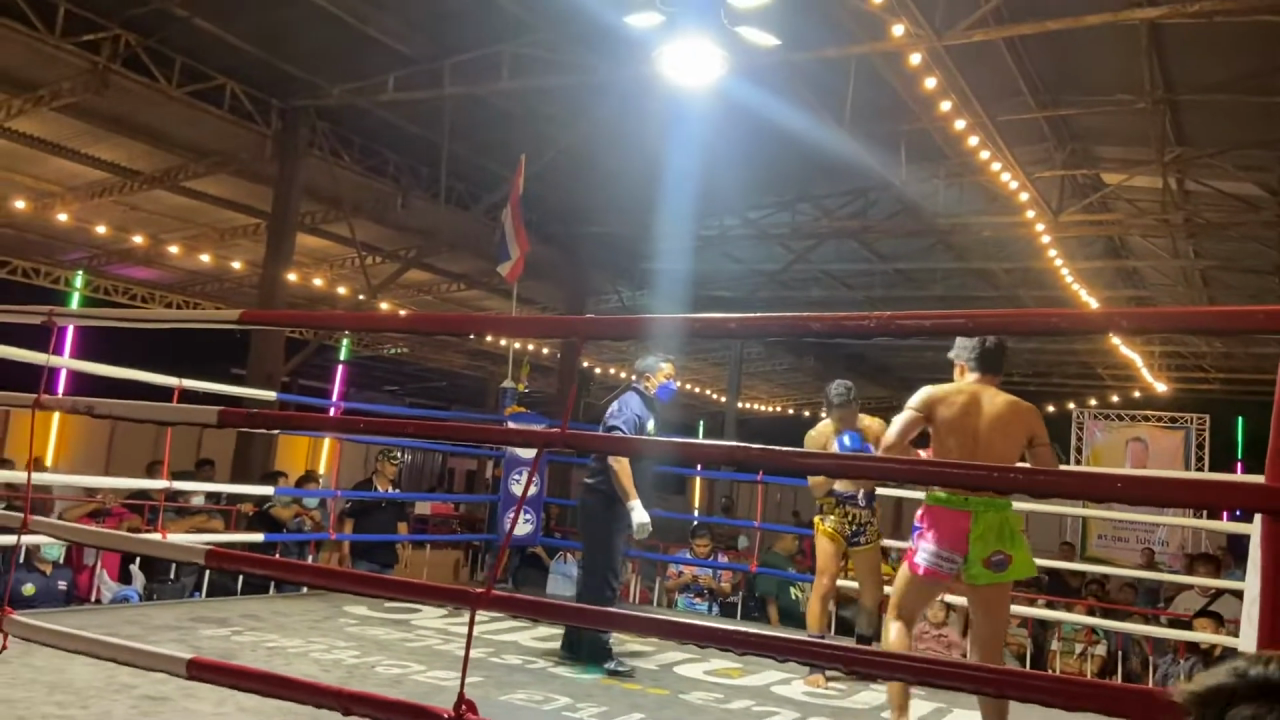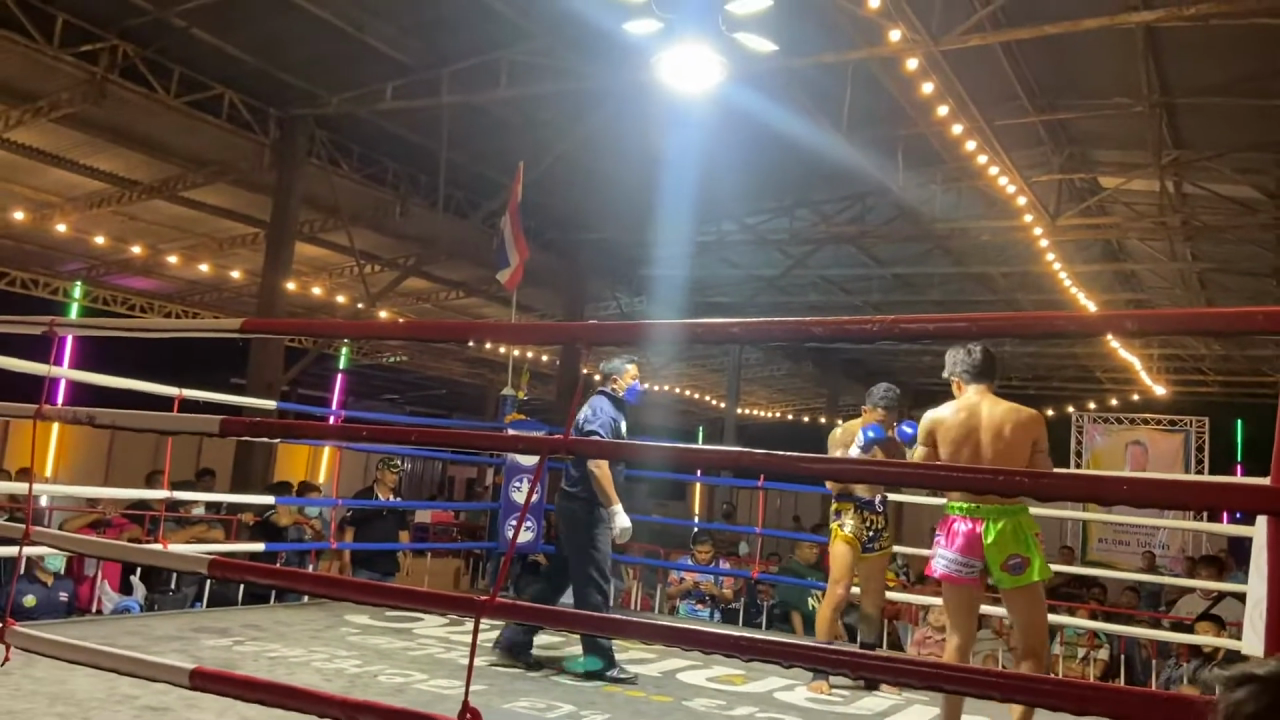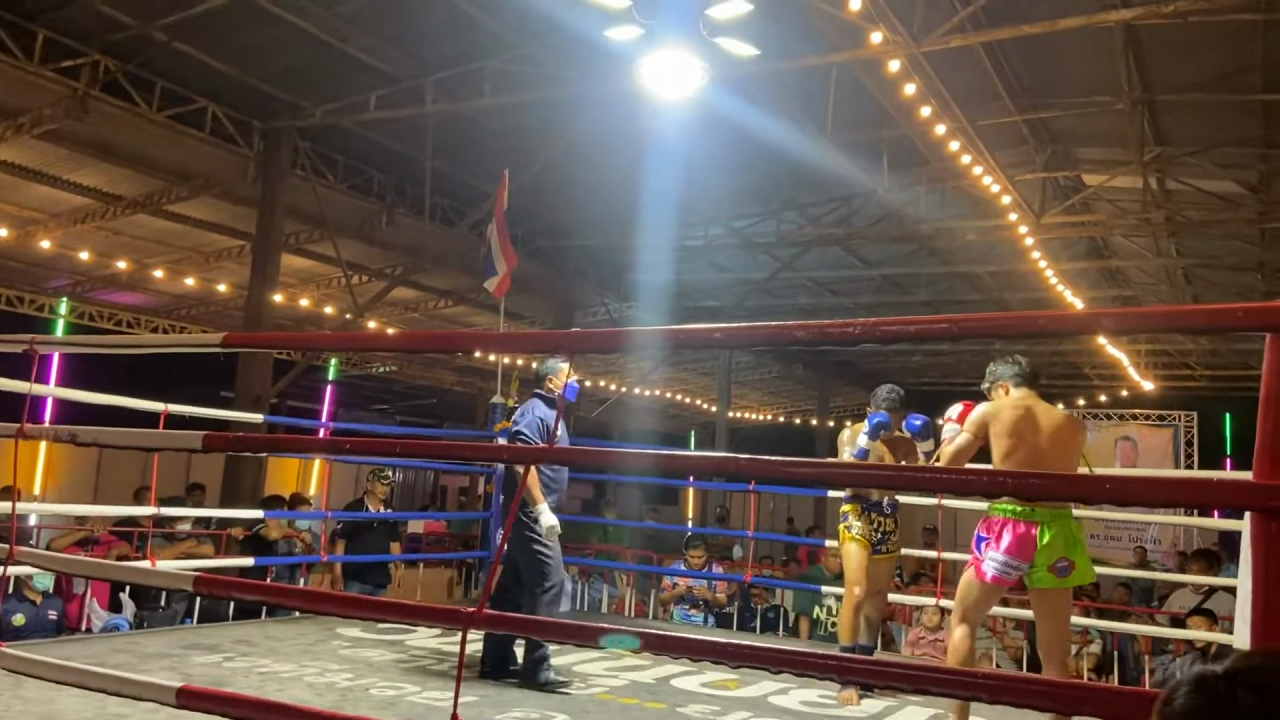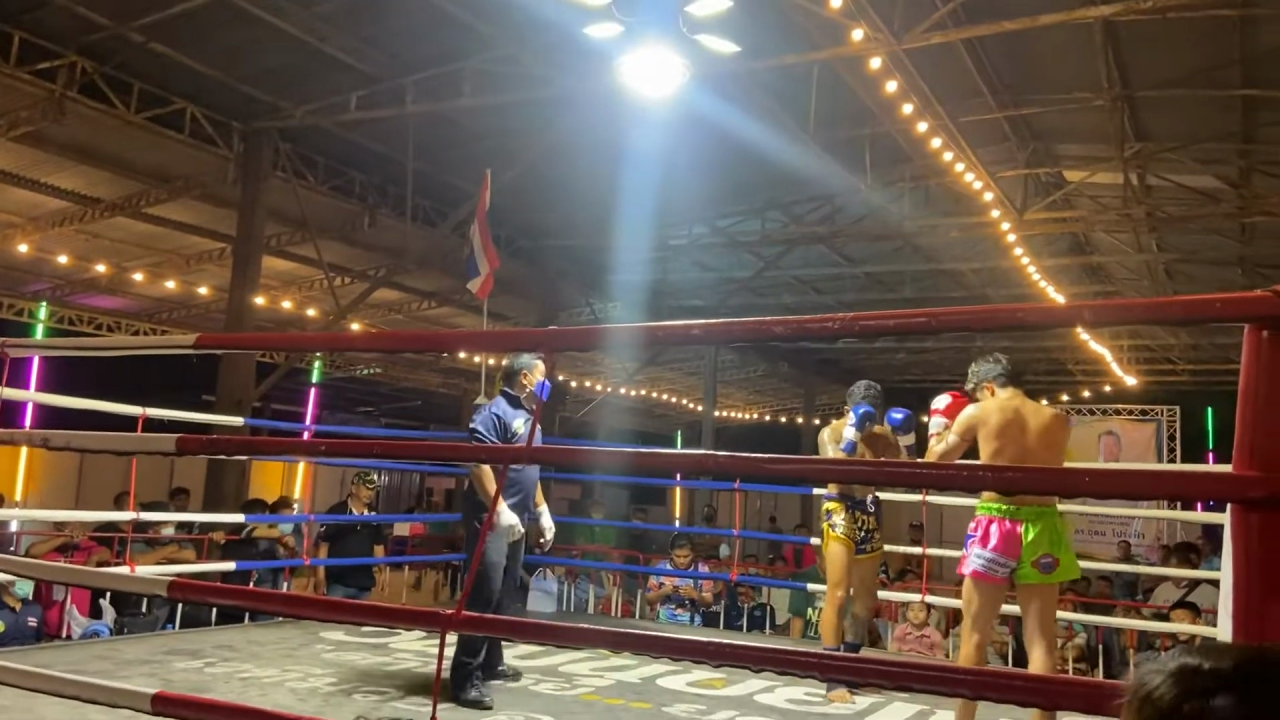
dt=0.5s
person 1, frame 1
left shoulder: (933, 396)
right shoulder: (1026, 413)
left elbow: (890, 446)
left hip: (942, 520)
right hip: (993, 527)
left knee: (899, 616)
right knee: (989, 651)
person 1, frame 2
left shoulder: (936, 418)
right shoulder: (1029, 419)
left hip: (960, 529)
right hip: (1010, 530)
left knee: (959, 640)
right knee: (1034, 643)
person 1, frame 3
left shoulder: (990, 412)
right shoulder: (1074, 425)
left elbow: (947, 465)
left wrist: (951, 428)
left hip: (1006, 528)
right hip: (1056, 533)
left knee: (962, 621)
right knee: (1054, 650)
person 1, frame 4
left shoulder: (978, 414)
right shoulder: (1059, 421)
left elbow: (935, 463)
left wrist: (939, 421)
left hip: (994, 529)
right hip: (1042, 529)
left knee: (975, 635)
right knee: (1040, 641)
person 2, frame 1
left shoulder: (643, 408)
right shoulder: (631, 407)
right elbow: (616, 458)
left wrist: (633, 505)
right wrist: (635, 506)
left hip: (611, 502)
right hip: (606, 501)
left knee: (600, 574)
right knee: (605, 577)
left ankle: (578, 639)
right ankle: (596, 652)
person 2, frame 2
left shoulder: (606, 409)
right shoulder: (604, 411)
right elbow: (596, 464)
left wrist: (610, 510)
right wrist: (617, 511)
left hip: (578, 506)
right hip: (585, 507)
left knee: (556, 577)
right knee: (594, 585)
left ankle: (513, 641)
right ankle: (600, 661)
person 2, frame 3
left shoulder: (551, 414)
right shoulder: (535, 412)
right elbow: (523, 464)
left wrist: (544, 511)
right wrist: (543, 509)
left hip: (534, 513)
right hip: (529, 513)
left knee: (514, 586)
right knee: (549, 580)
left ankle: (497, 660)
right ankle: (536, 664)
person 2, frame 4
left shoulder: (528, 417)
right shoulder: (495, 412)
right elbow: (479, 464)
left wrist: (542, 511)
right wrist: (500, 510)
left hip: (515, 521)
right hip: (490, 519)
left knee: (505, 595)
right knee: (483, 596)
left ankle: (490, 661)
right ankle: (466, 678)
person 3, frame 1
left shoulder: (875, 428)
right shoulder: (817, 436)
right elbow: (816, 488)
left hip: (866, 513)
right hip: (834, 512)
left knee: (873, 591)
right knee: (825, 585)
right ankle: (816, 664)
person 3, frame 2
left shoulder: (894, 440)
right shoulder: (844, 434)
right elbow: (832, 482)
right wrist: (857, 451)
left hip: (878, 517)
right hip: (848, 513)
left knee: (874, 599)
right knee: (838, 592)
right ankle: (819, 671)
person 3, frame 3
left shoulder: (904, 442)
right shoulder: (851, 434)
left wrist: (926, 446)
right wrist: (865, 440)
left hip: (888, 519)
right hip: (858, 515)
left knee: (877, 601)
right knee: (857, 594)
person 3, frame 4
left shoulder: (883, 435)
right shoulder: (831, 432)
left wrist: (907, 440)
right wrist: (852, 434)
left hip: (869, 516)
right hip: (841, 514)
left knee: (866, 602)
right knee: (838, 595)
right ankle: (834, 679)
